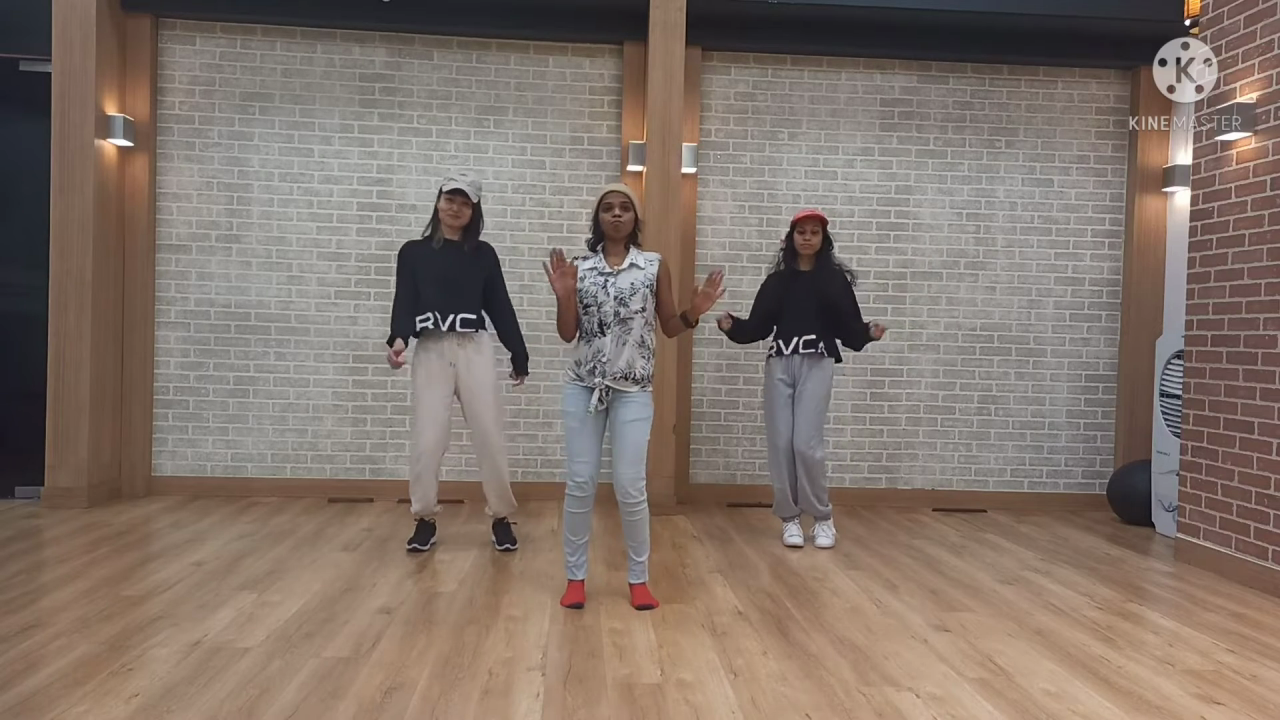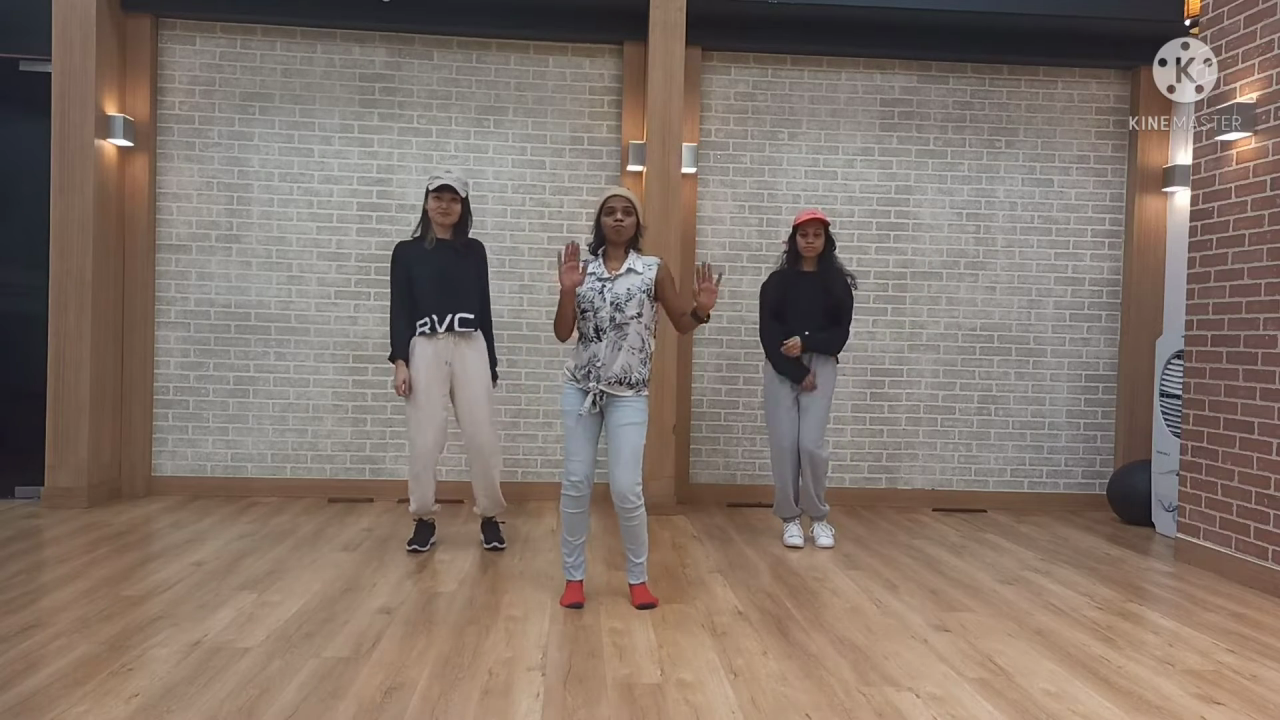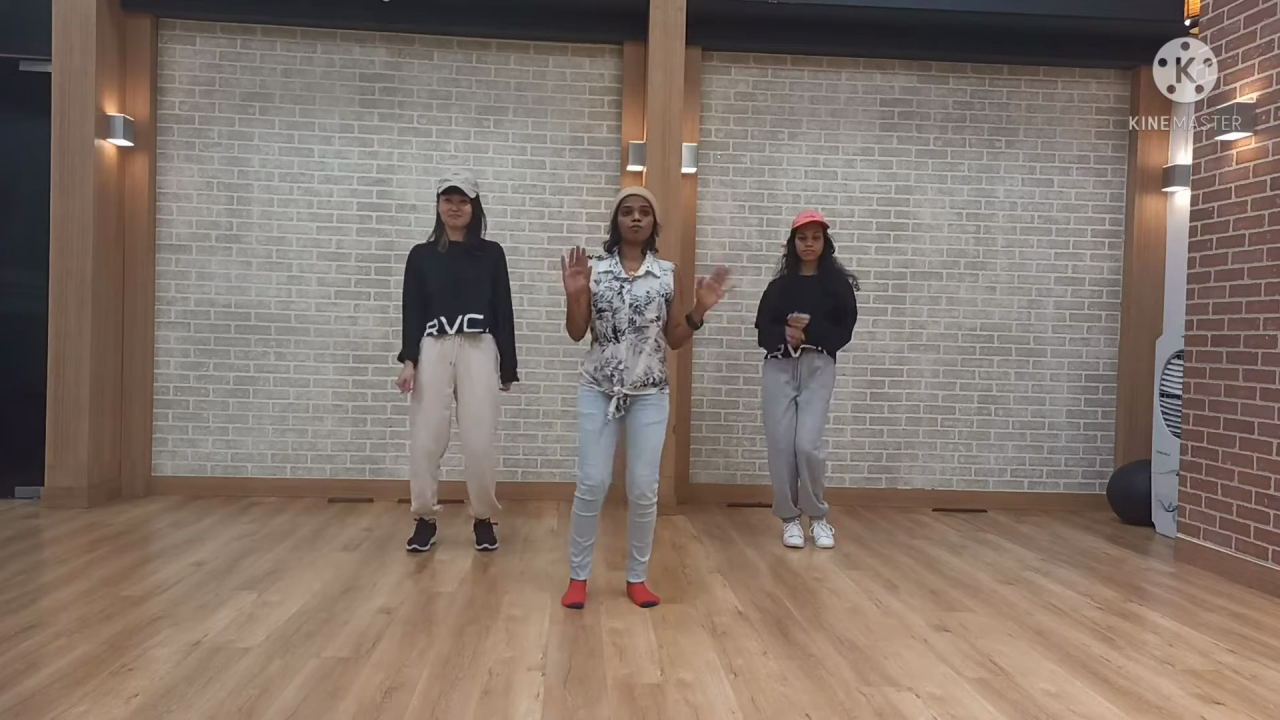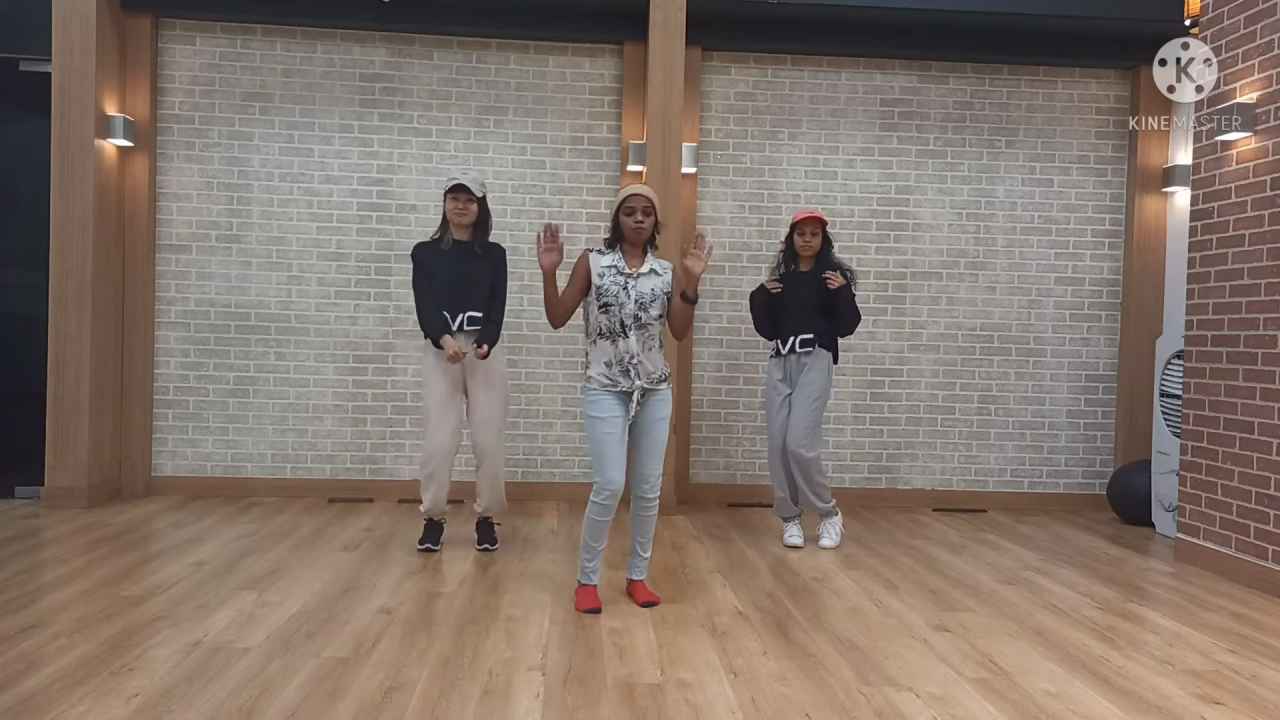
dt=0.3s
person 1, frame 1
left shoulder: (655, 265)
right shoulder: (579, 267)
left elbow: (669, 328)
right elbow: (567, 334)
left wrist: (695, 311)
right wrist: (564, 297)
left hip: (633, 389)
right hip: (583, 386)
left knee: (630, 486)
right knee: (580, 482)
left ankle: (638, 578)
right ankle: (576, 577)
person 1, frame 2
left shoulder: (654, 270)
right shoulder: (580, 269)
left elbow: (683, 323)
right elbow: (562, 333)
left wrist: (702, 306)
right wrist: (568, 290)
left hip: (628, 393)
right hip: (579, 389)
left knee: (626, 489)
right knee: (576, 483)
left ankle: (637, 578)
right ankle: (573, 576)
person 1, frame 3
left shoulder: (668, 273)
right shoulder: (594, 269)
left elbow: (675, 339)
right elbow: (577, 333)
left wrist: (700, 309)
right wrist: (575, 294)
left hip: (649, 393)
right hip: (598, 390)
left knee: (643, 490)
right knee: (592, 484)
left ankle: (636, 577)
right ankle: (578, 576)
person 1, frame 4
left shoulder: (667, 271)
right shoulder: (592, 262)
left elbow: (680, 332)
right elbow: (557, 319)
left wrist: (692, 281)
right wrist: (549, 272)
left hip: (655, 390)
right hip: (605, 389)
left knee: (648, 487)
right knee: (609, 486)
left ankle: (637, 575)
right ankle: (587, 579)
person 2, frame 1
left shoulder: (483, 254)
right shoulder: (414, 252)
left elbow: (500, 306)
right elbow: (404, 302)
left wrist: (519, 357)
right wrist: (398, 339)
left hip: (474, 349)
right hip: (430, 351)
left knee: (490, 438)
right knee: (428, 440)
left ankle: (501, 519)
right ankle: (425, 520)
person 2, frame 2
left shoulder: (474, 251)
right shoulder: (407, 252)
left elbow: (482, 307)
right elbow: (400, 310)
left wrist: (491, 363)
right wrist: (400, 361)
left hip: (470, 349)
right hip: (425, 349)
left knee: (483, 438)
right knee: (425, 440)
left ankle: (489, 518)
right ankle: (424, 520)
person 2, frame 3
left shoulder: (491, 254)
right shoulder: (422, 255)
left elbow: (502, 311)
right elbow: (413, 310)
left wrist: (508, 365)
right wrist: (409, 361)
left hip: (478, 351)
right hip: (434, 350)
left knee: (479, 443)
right knee: (426, 441)
left ankle: (483, 519)
right ankle: (425, 520)
person 2, frame 4
left shoulder: (494, 254)
right shoulder: (426, 252)
left elbow: (496, 305)
right elbow: (425, 304)
left wrist: (485, 343)
right wrist: (445, 340)
left hip: (484, 350)
right hip: (440, 351)
left knee: (488, 442)
right knee: (439, 443)
left ankle: (486, 519)
right ankle: (433, 519)
person 3, frame 1
left shoulder: (836, 280)
right shoulder: (777, 280)
left elbow: (848, 328)
right elbow: (758, 326)
left wrist: (869, 332)
right wrist: (731, 325)
left hip: (817, 365)
right hip: (779, 364)
left knee: (806, 444)
right knee: (780, 444)
left ankle: (822, 517)
right ankle: (790, 518)
person 3, frame 2
left shoulder: (837, 282)
right shoulder: (778, 281)
left elbow: (841, 332)
right elbow: (768, 330)
left wrist: (806, 342)
right wrist: (795, 369)
left hip: (821, 367)
right hip: (782, 370)
left knee: (812, 444)
right knee: (784, 444)
left ankle: (819, 518)
right ankle: (790, 519)
person 3, frame 3
left shoulder: (838, 283)
right shoulder: (780, 285)
left elbow: (844, 332)
right elbow: (764, 332)
left wrist: (811, 329)
right wrist: (785, 335)
left hip: (819, 368)
right hip: (779, 369)
left knee: (808, 445)
right knee: (781, 445)
left ankle: (818, 517)
right ankle: (790, 518)
person 3, frame 4
left shoulder: (834, 276)
right shoulder: (781, 280)
left elbow: (846, 327)
right elbow: (767, 330)
left wrist: (843, 293)
right wrist: (759, 297)
left hip: (815, 362)
right hip: (779, 364)
left knee: (799, 444)
right knee: (778, 444)
left ankle: (829, 513)
right ankle: (791, 518)
